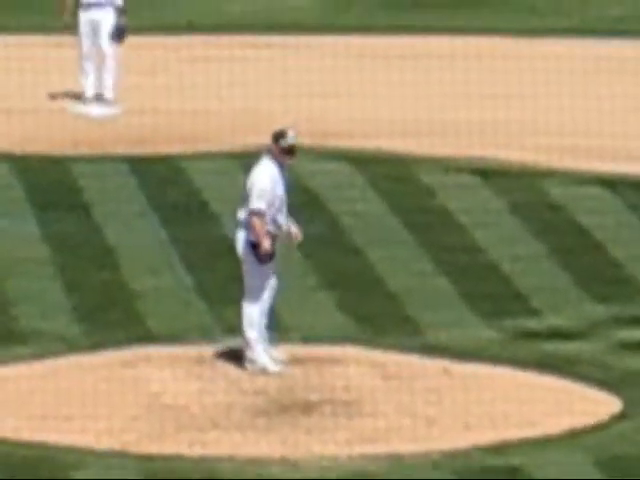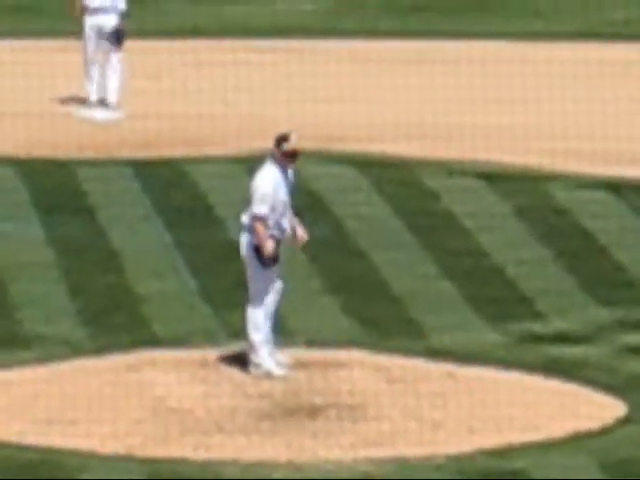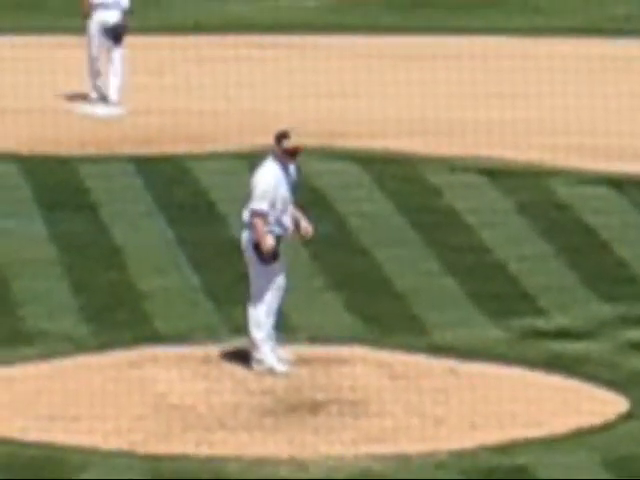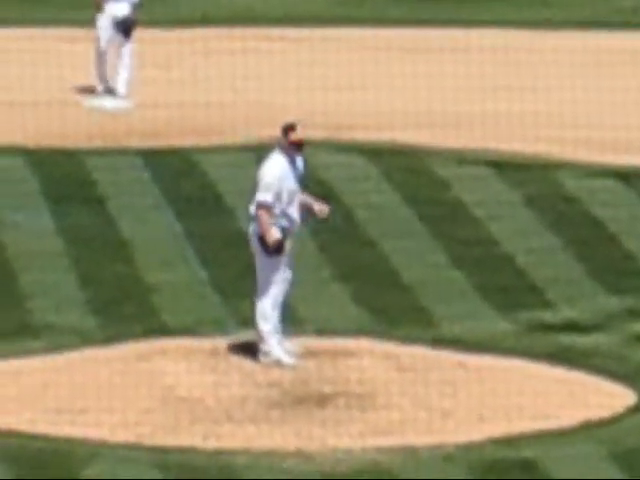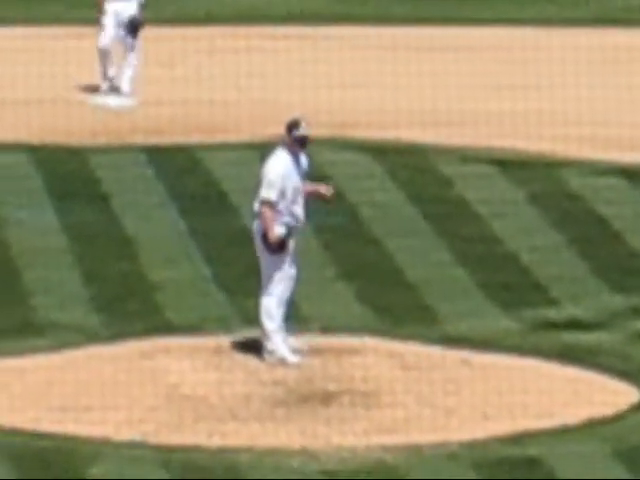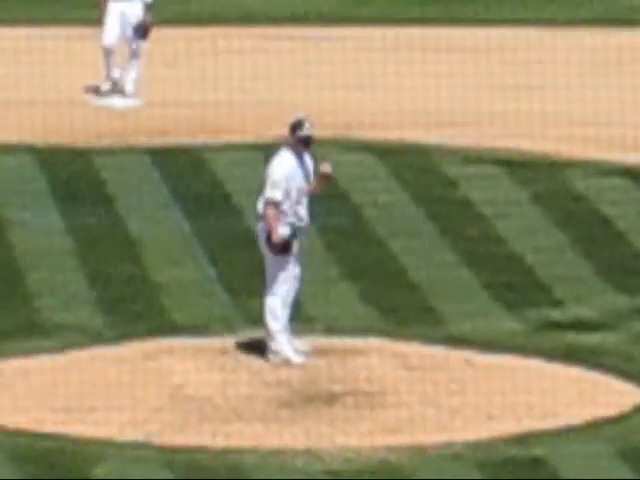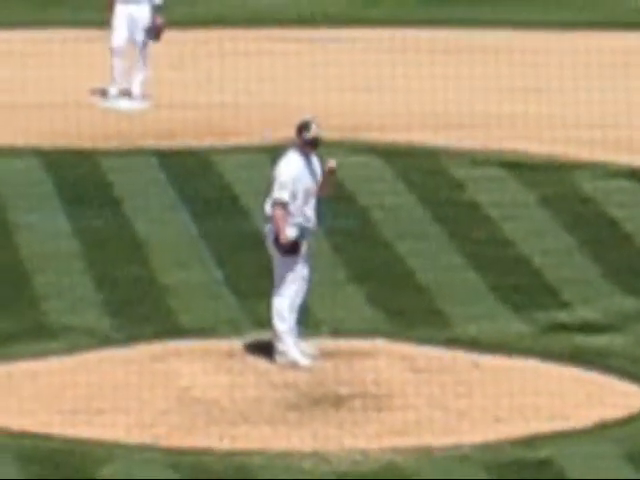
dt=0.1s
person 1, frame 1
left shoulder: (280, 168)
right shoulder: (264, 173)
right elbow: (255, 212)
left wrist: (291, 224)
right wrist: (262, 241)
left hip: (267, 237)
right hip: (255, 238)
left knee: (267, 289)
right knee: (255, 295)
left ankle: (261, 344)
right ankle: (254, 355)
person 1, frame 2
left shoulder: (286, 172)
right shoulder: (267, 178)
right elbow: (258, 217)
left wrist: (296, 225)
right wrist: (265, 246)
left hip: (272, 240)
right hip: (259, 242)
left knee: (273, 292)
right knee: (260, 299)
left ankle: (266, 348)
right ankle: (259, 358)
person 1, frame 3
left shoulder: (289, 169)
right shoulder: (267, 175)
right elbow: (256, 213)
left wrist: (300, 219)
right wrist: (263, 242)
left hip: (275, 238)
right hip: (262, 239)
left knee: (275, 289)
right knee: (261, 295)
left ankle: (268, 345)
right ankle: (261, 355)
person 1, frame 4
left shoulder: (297, 161)
right shoulder: (274, 167)
right elbow: (262, 204)
left wrist: (313, 203)
right wrist: (268, 235)
left hip: (283, 230)
right hip: (269, 231)
left knee: (282, 283)
right knee: (269, 288)
left ankle: (275, 338)
right ankle: (269, 348)
person 1, frame 5
left shoulder: (301, 158)
right shoulder: (277, 164)
right elbow: (266, 201)
left wrist: (317, 188)
right wrist: (271, 232)
left hip: (288, 229)
right hip: (273, 229)
left knee: (287, 281)
right knee: (274, 286)
left ankle: (279, 336)
right ankle: (273, 346)
person 1, frame 6
left shoulder: (306, 159)
right shoulder: (282, 164)
left elbow: (309, 188)
right elbow: (271, 202)
left wrist: (321, 176)
right wrist: (275, 233)
left hip: (292, 230)
right hip: (278, 230)
left knee: (291, 281)
right knee: (278, 287)
left ankle: (283, 337)
right ankle: (277, 346)
person 1, frame 7
left shoulder: (313, 160)
right shoulder: (289, 165)
left elbow: (319, 190)
right elbow: (278, 203)
left wrist: (327, 173)
right wrist: (282, 234)
left hip: (300, 231)
right hip: (285, 232)
left knee: (299, 283)
right knee: (285, 288)
left ankle: (291, 339)
right ankle: (284, 348)
